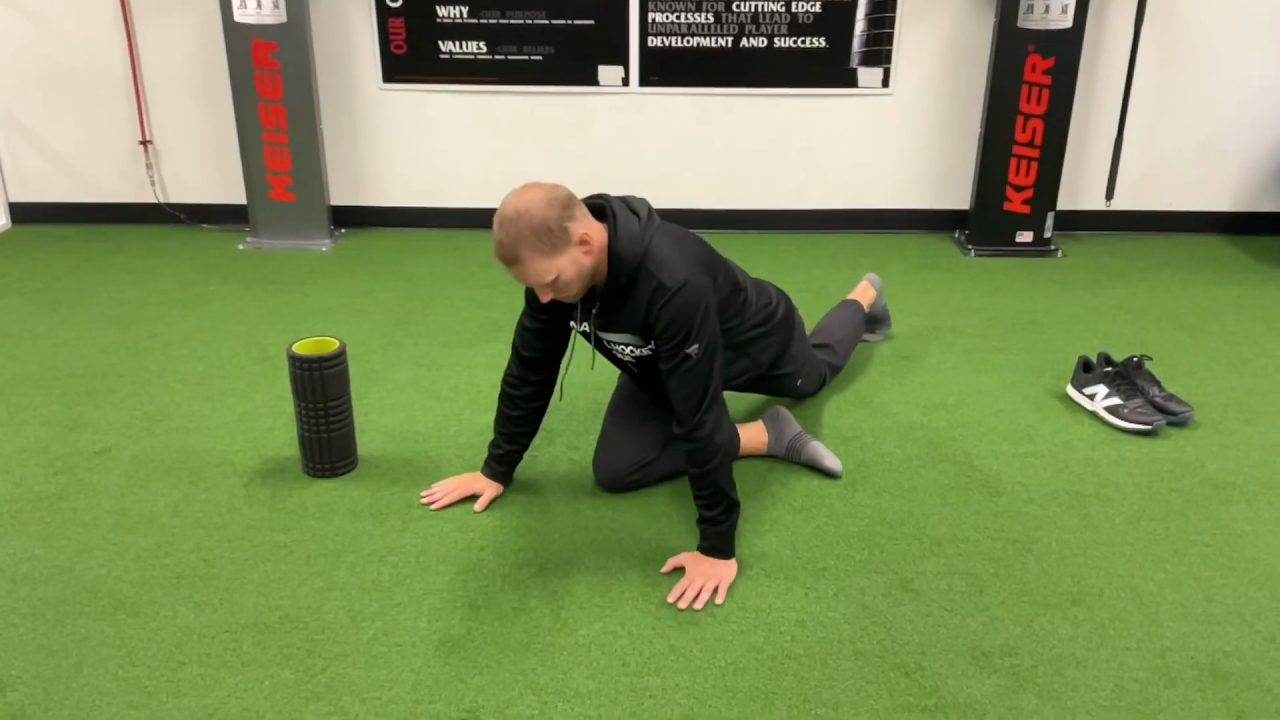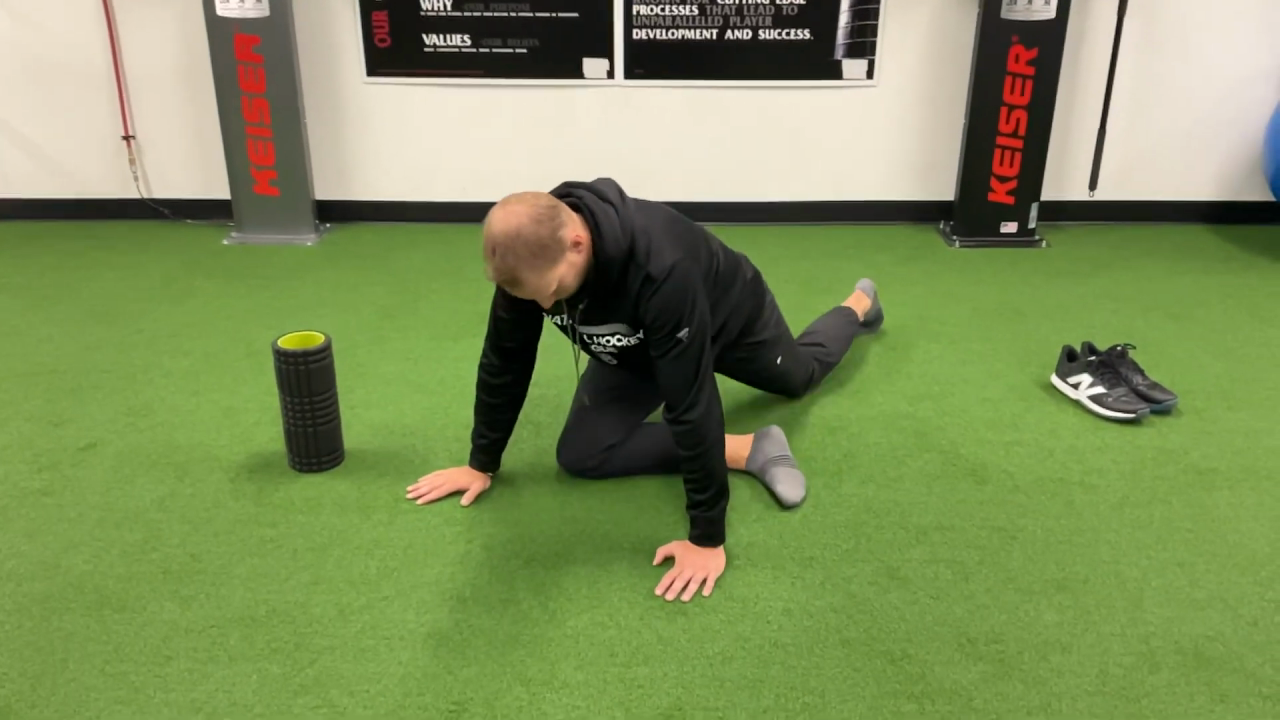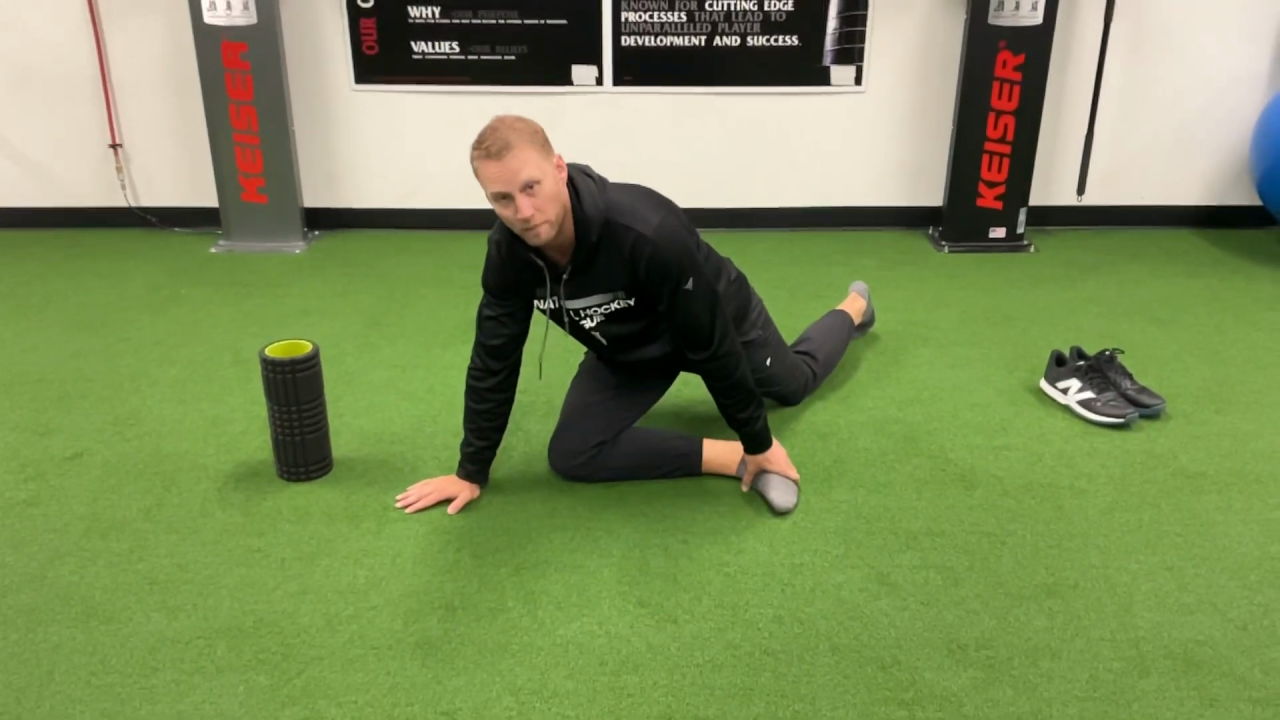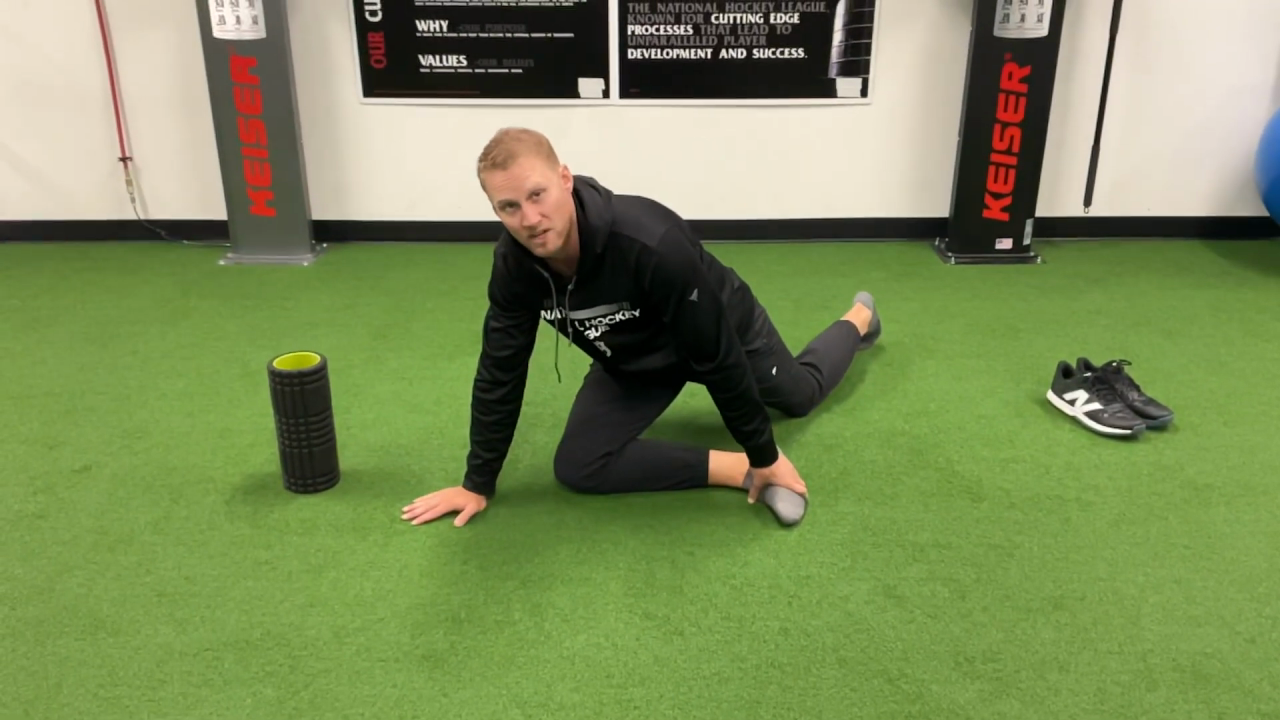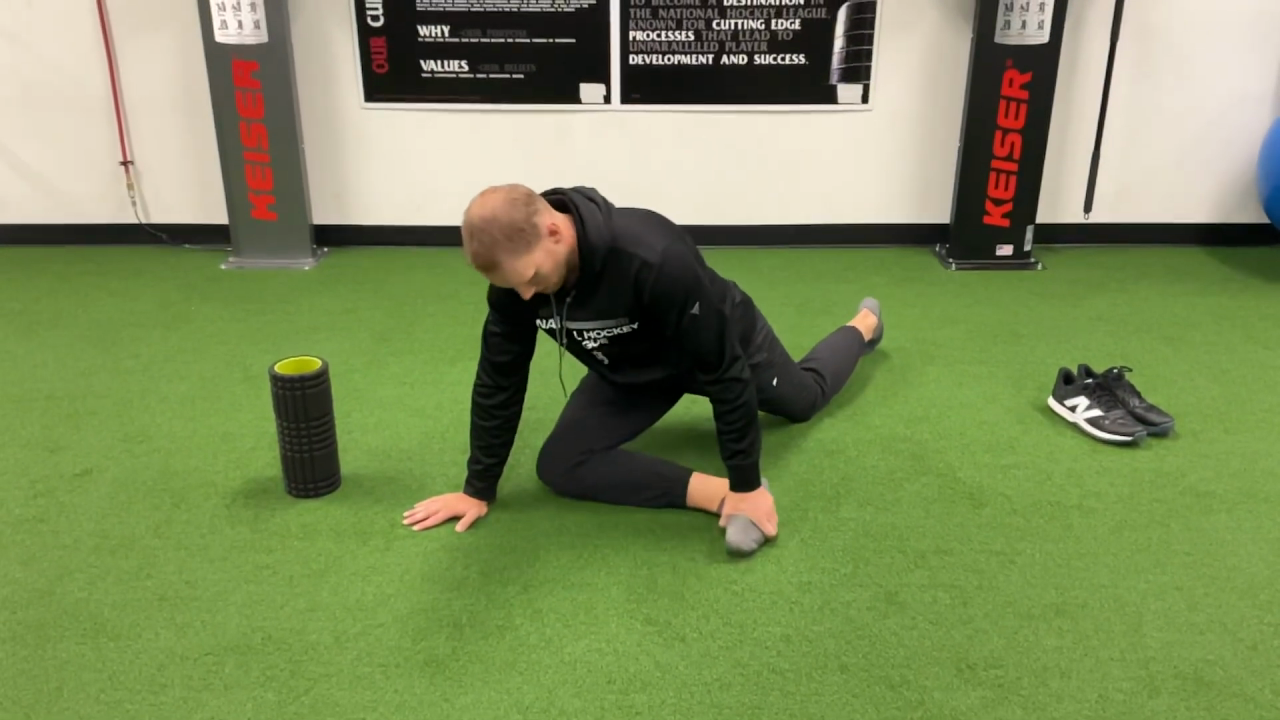
dt=1s
person 1, frame 1
left shoulder: (674, 282)
right shoulder: (553, 264)
left elbow: (699, 416)
right elbow: (530, 369)
left wrist: (717, 548)
right wrist: (496, 469)
left hip: (757, 346)
left knee: (816, 369)
right knee: (614, 469)
left ankle: (864, 298)
right ankle: (767, 435)
person 1, frame 2
left shoulder: (662, 268)
right shoulder: (531, 255)
left elbow: (691, 401)
right elbow: (504, 362)
left wrist: (707, 537)
right wrist: (481, 464)
left hip: (730, 316)
left knee: (800, 374)
right knee: (580, 454)
left ankle: (859, 304)
right ankle: (749, 451)
person 1, frame 3
left shoulder: (648, 233)
right shoulder: (509, 251)
left elbow: (712, 345)
right elbow: (494, 361)
left wrist: (759, 443)
right wrist: (471, 472)
left hip: (720, 319)
right hip: (627, 348)
left knee: (794, 384)
right knee: (572, 455)
left ankle: (852, 307)
right ankle: (732, 459)
person 1, frame 4
left shoulder: (652, 243)
right shoulder: (514, 263)
left elbow: (718, 357)
right elbow: (500, 372)
left wrist: (765, 456)
right wrist: (478, 484)
left hip: (724, 329)
right hip: (631, 360)
left knee: (800, 395)
right knee: (577, 466)
left ankle: (858, 319)
right ankle: (738, 470)
person 1, frame 5
left shoulder: (654, 258)
right shoulder: (518, 265)
left elbow: (724, 370)
right elbow: (500, 377)
left wrist: (746, 485)
right wrist: (478, 489)
left hip: (724, 339)
right hip: (631, 368)
left knee: (804, 399)
right knee: (560, 466)
left ankle: (862, 324)
right ankle: (711, 493)
